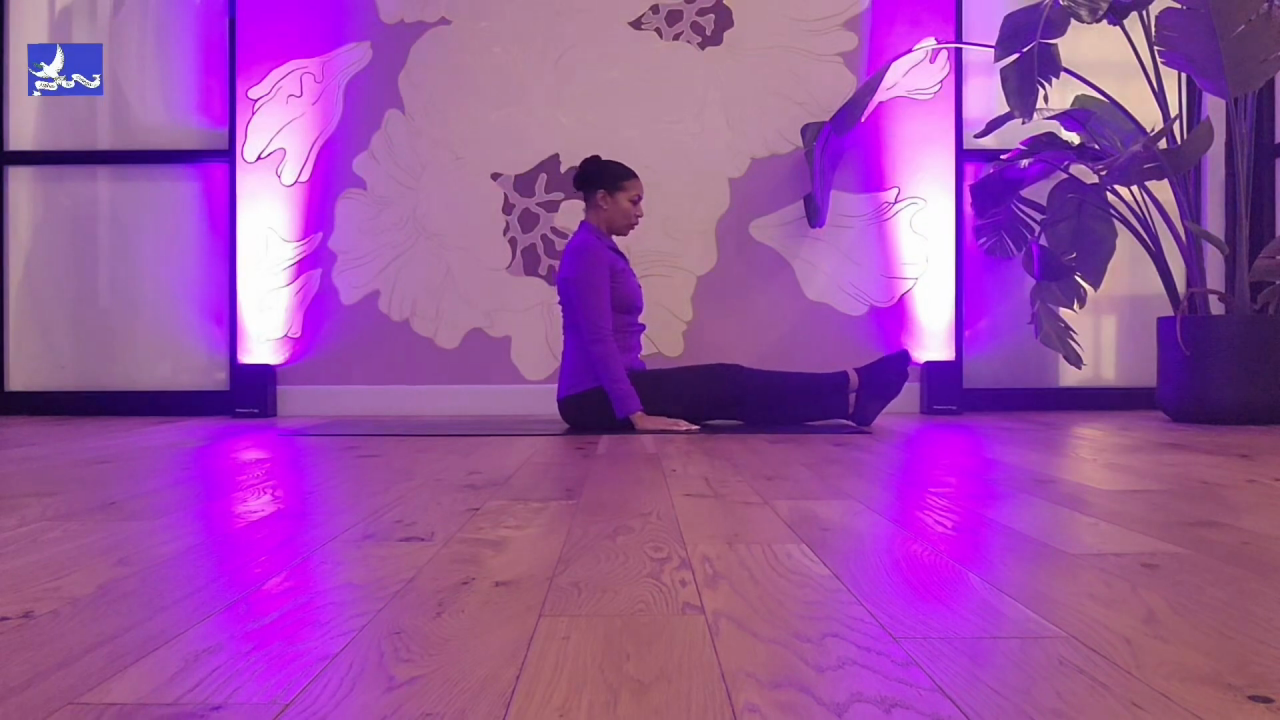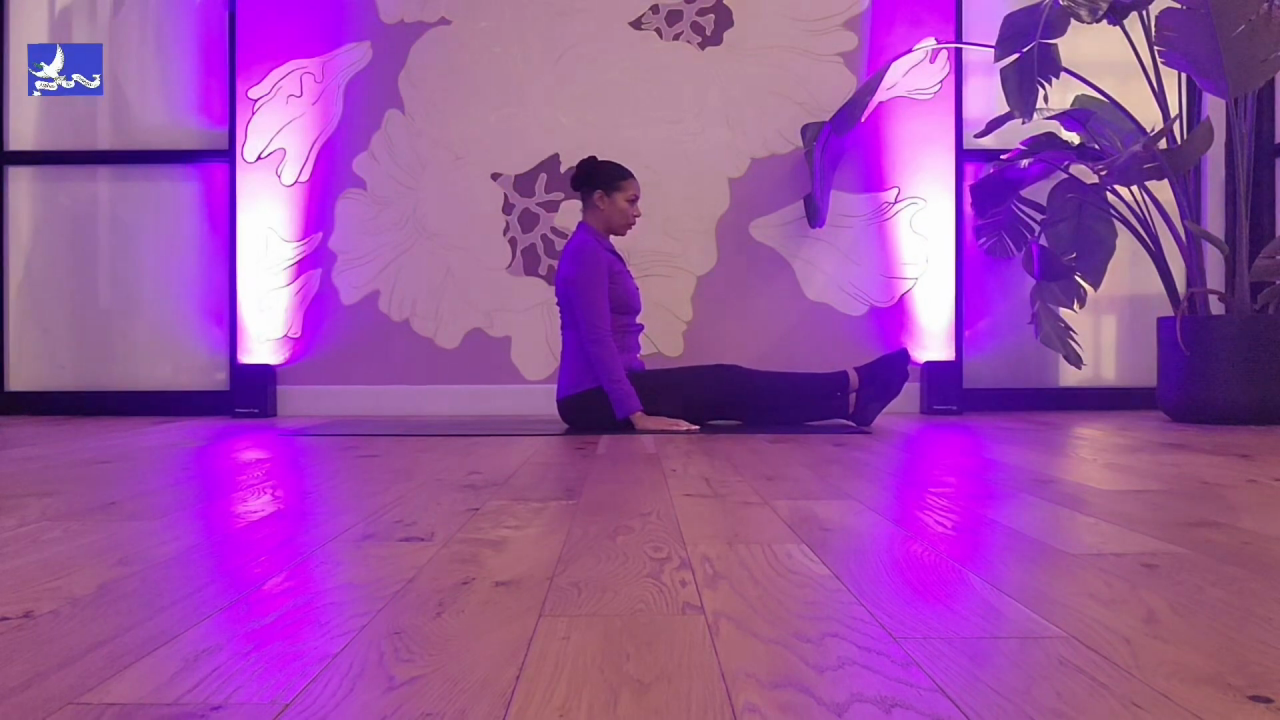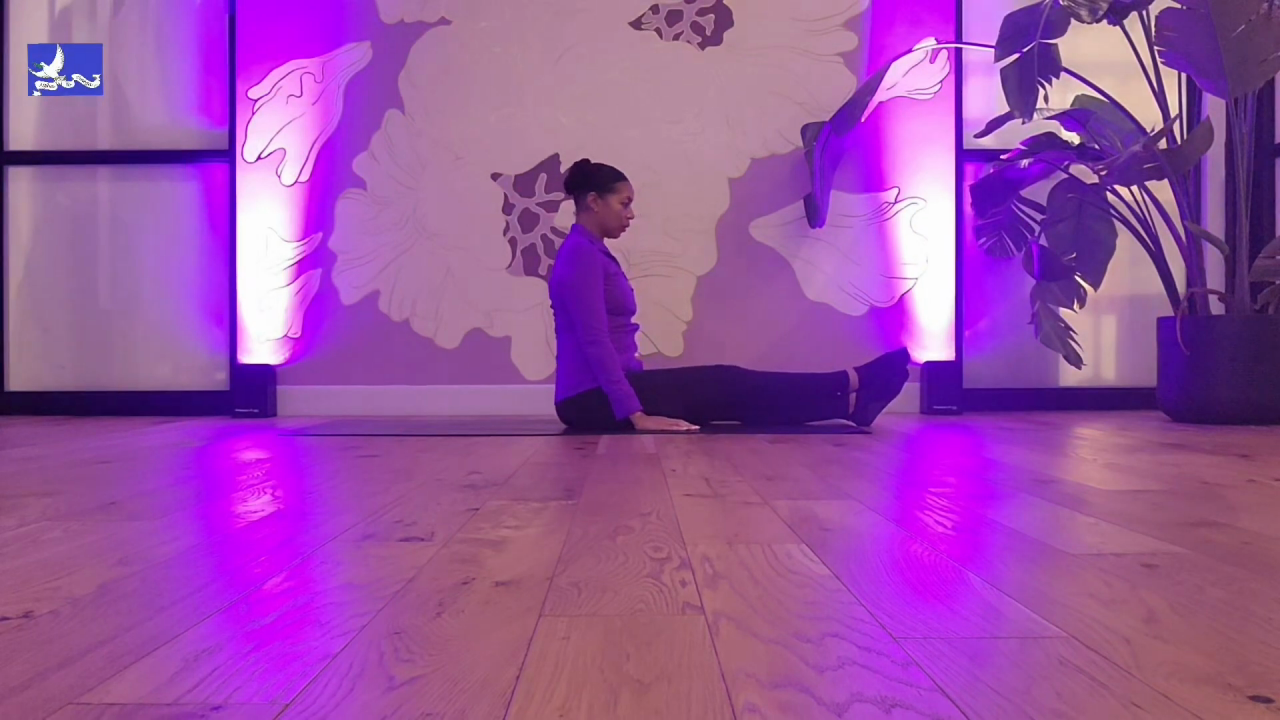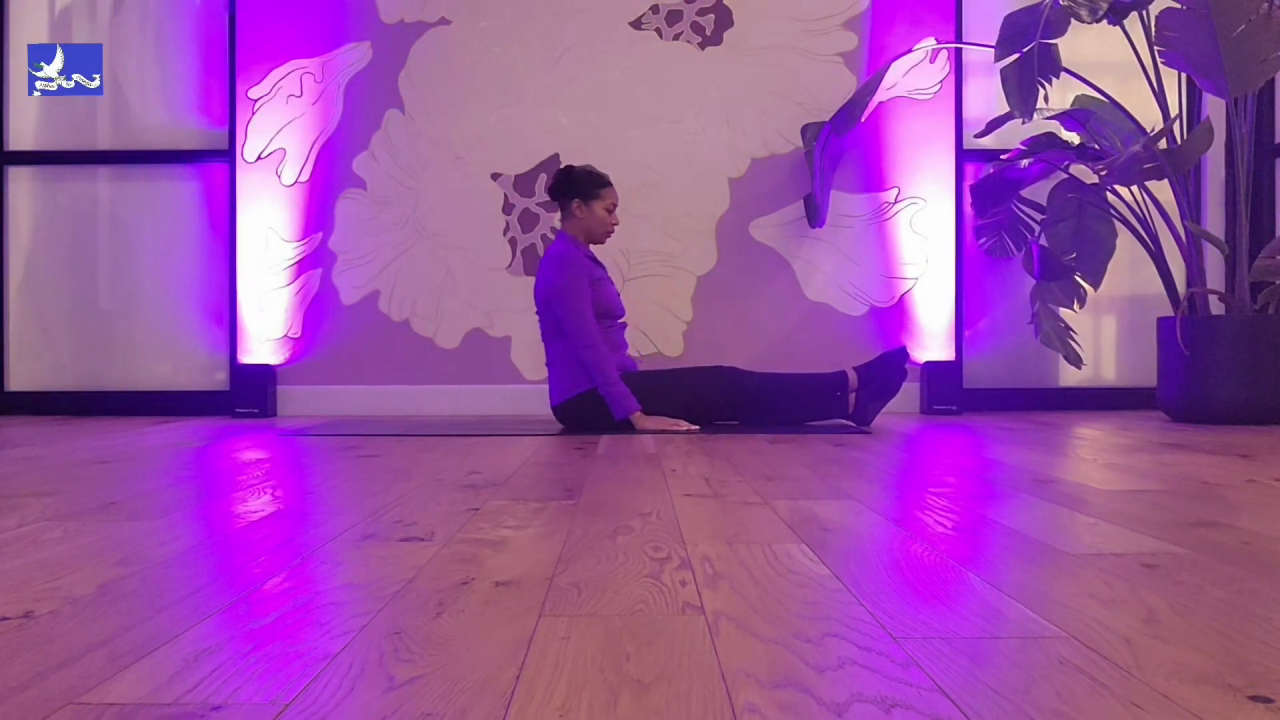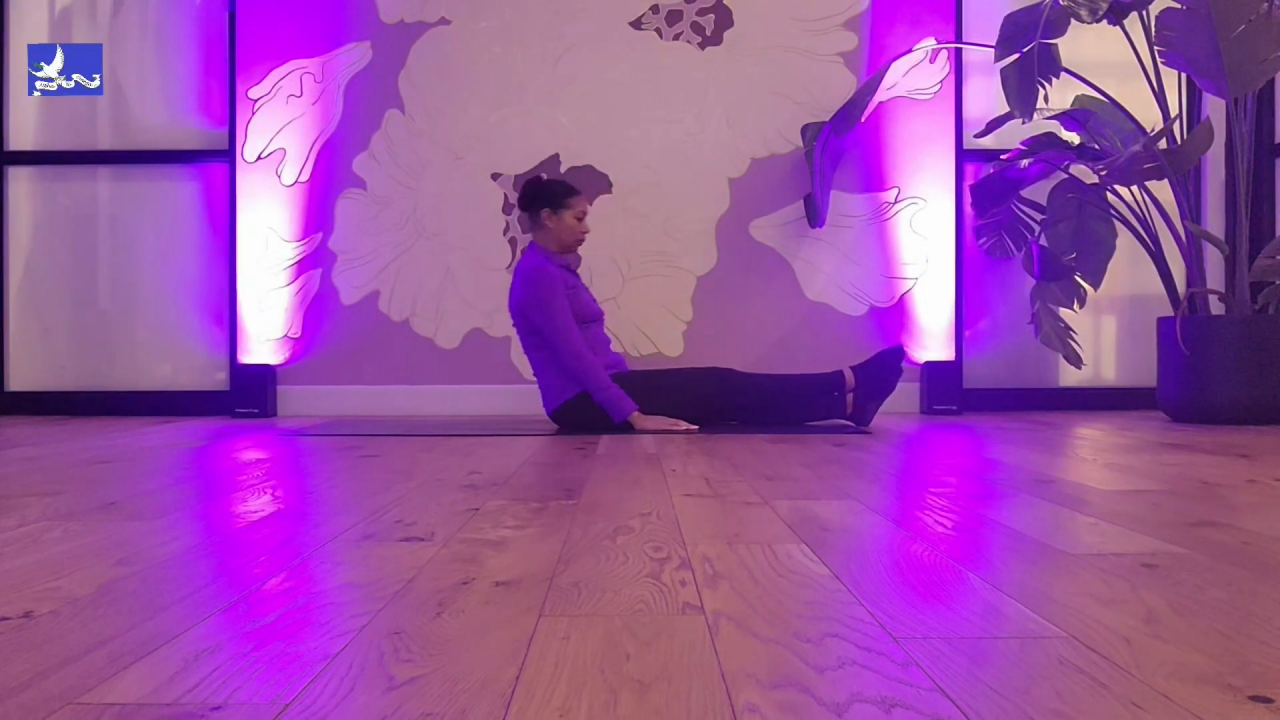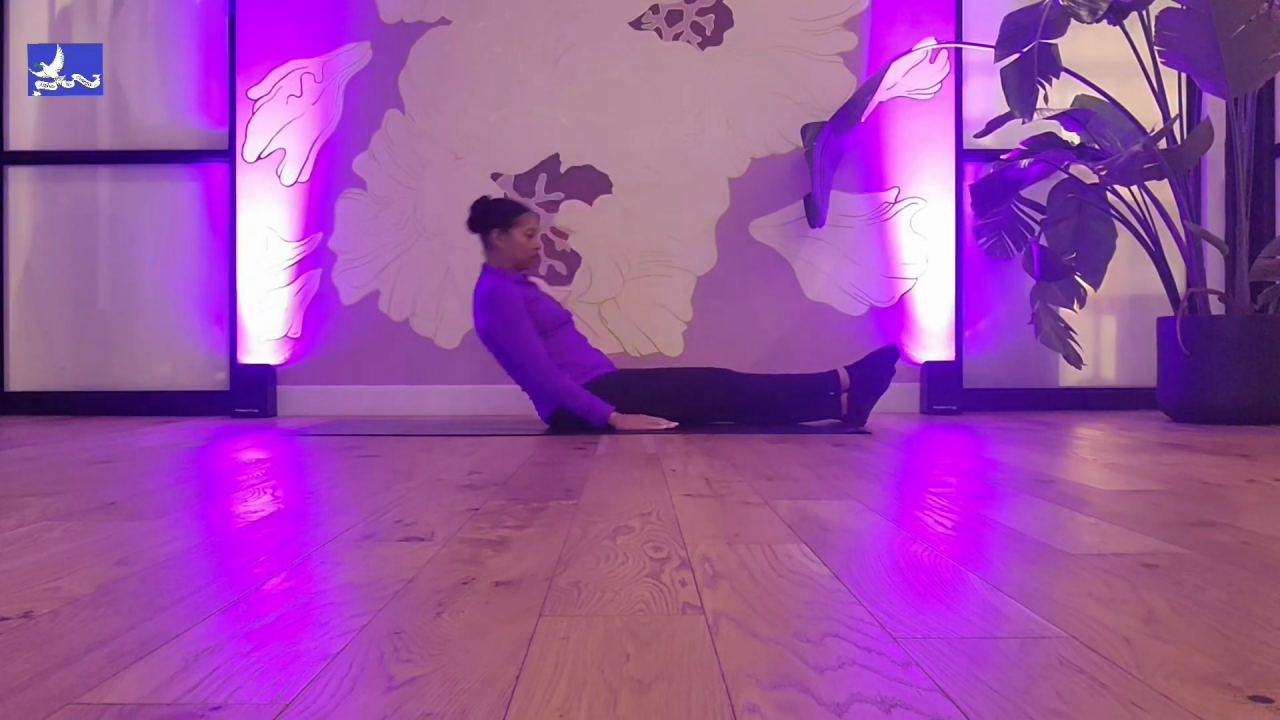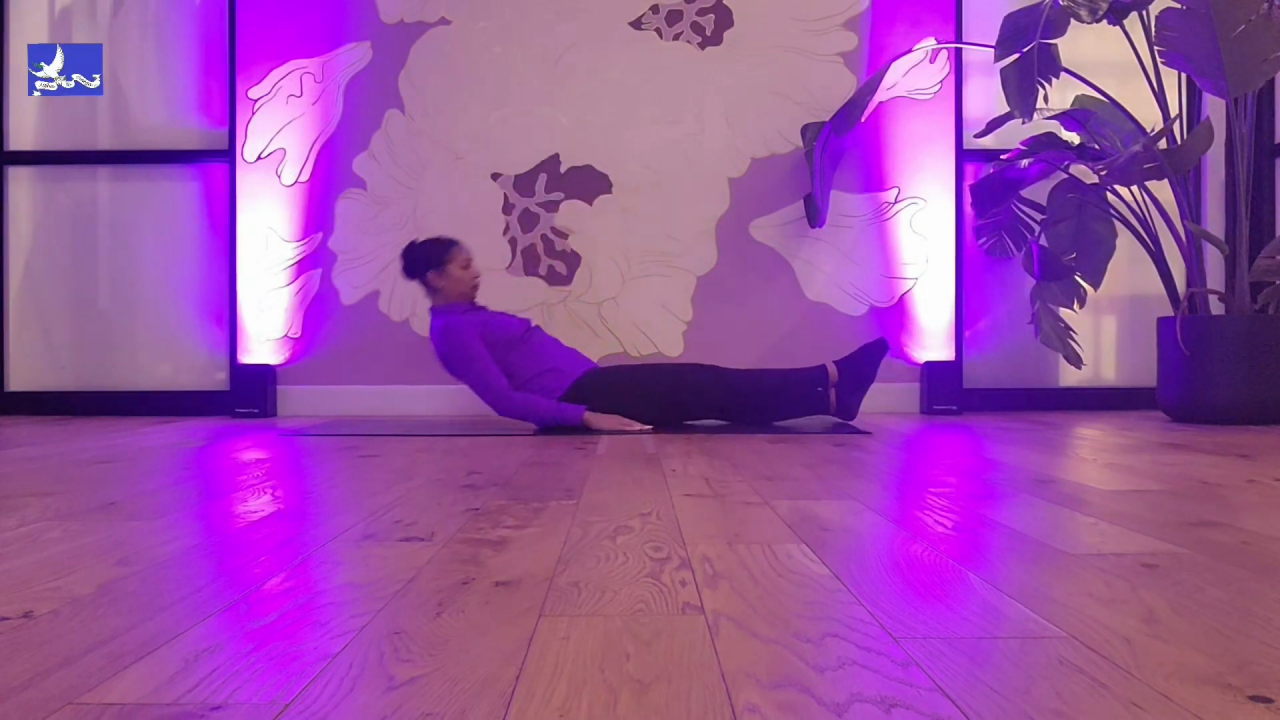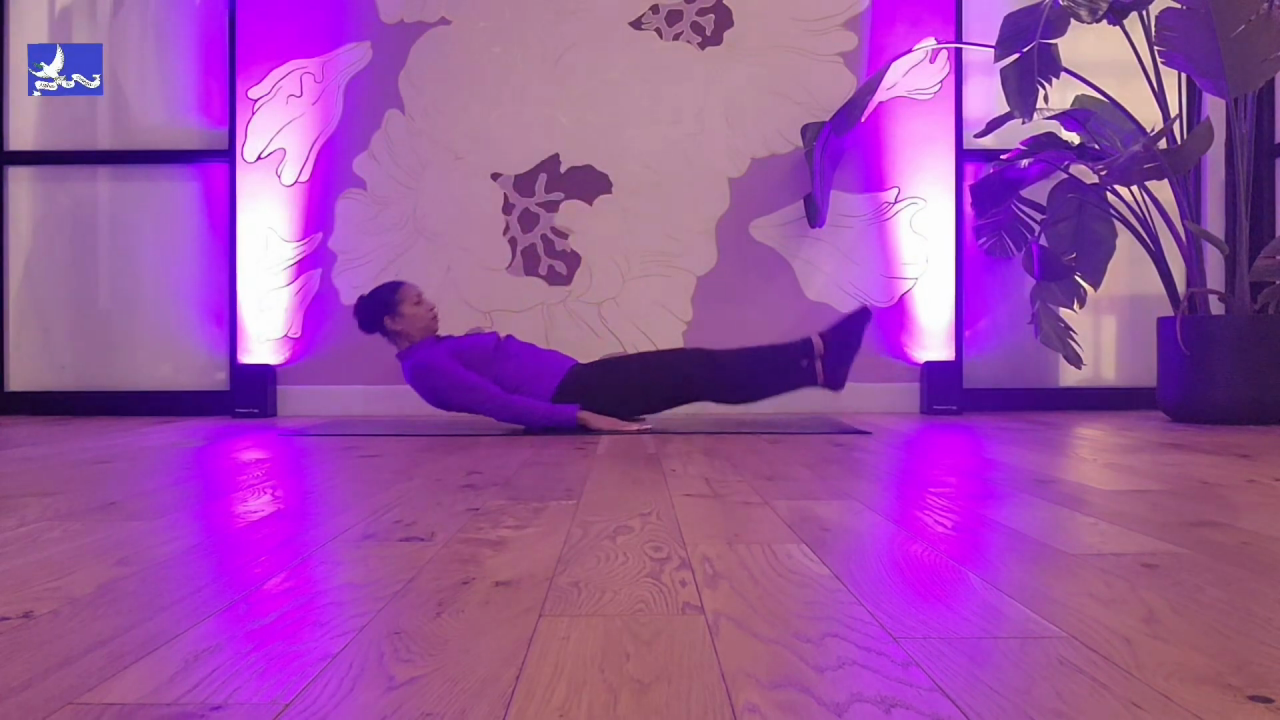
dt=0.3s
person 1, frame 1
left shoulder: (601, 250)
right shoulder: (588, 251)
right elbow: (598, 339)
left wrist: (643, 399)
right wrist: (636, 414)
left hip: (608, 393)
right hip: (595, 400)
left knee: (728, 393)
right knee: (727, 381)
left ankle: (850, 403)
right ankle: (851, 382)
person 1, frame 2
left shoulder: (598, 251)
right shoulder: (585, 252)
right elbow: (597, 340)
left wrist: (642, 399)
right wrist: (636, 413)
left hip: (606, 393)
right hip: (595, 400)
left knee: (727, 392)
right knee: (726, 384)
left ankle: (849, 401)
right ankle: (851, 383)
person 1, frame 3
left shoulder: (591, 253)
right shoulder: (580, 255)
right elbow: (594, 342)
left wrist: (638, 401)
right wrist: (636, 414)
left hip: (605, 394)
right hip: (593, 401)
left knee: (724, 387)
right knee: (725, 385)
left ankle: (849, 399)
right ankle: (849, 384)
person 1, frame 4
left shoulder: (576, 258)
right shoulder: (565, 261)
right elbow: (587, 346)
left wrist: (636, 401)
right wrist: (635, 415)
left hip: (599, 394)
right hip: (589, 402)
left knee: (724, 388)
right knee: (723, 385)
left ankle: (848, 397)
right ankle: (848, 386)
person 1, frame 5
left shoulder: (553, 269)
right shoulder: (537, 274)
right elbow: (574, 356)
left wrist: (633, 403)
right wrist: (633, 415)
left hip: (599, 394)
right hip: (585, 405)
left knee: (722, 387)
right knee: (721, 388)
left ankle: (847, 394)
right ankle: (847, 389)
person 1, frame 6
left shoulder: (513, 286)
right shoulder: (497, 294)
right elbow: (539, 373)
left wrist: (613, 404)
right wrist: (612, 416)
left hip: (593, 391)
right hip: (578, 408)
left knee: (713, 386)
right knee: (714, 389)
left ankle: (840, 392)
right ankle: (840, 391)
person 1, frame 7
left shoulder: (469, 318)
right shoulder: (452, 330)
right elbow: (504, 399)
left wrist: (594, 404)
right wrist: (586, 416)
left hip: (585, 387)
right hip: (577, 396)
left knee: (706, 382)
right knee: (707, 388)
left ankle: (830, 386)
right ankle: (830, 389)
person 1, frame 8
left shoulder: (440, 351)
right shoulder: (425, 364)
right elbow: (499, 403)
left wrist: (584, 408)
right wrist: (583, 415)
left hip: (573, 383)
right hip: (568, 396)
left knee: (690, 368)
right knee: (694, 372)
left ankle: (814, 355)
right ankle: (814, 361)
